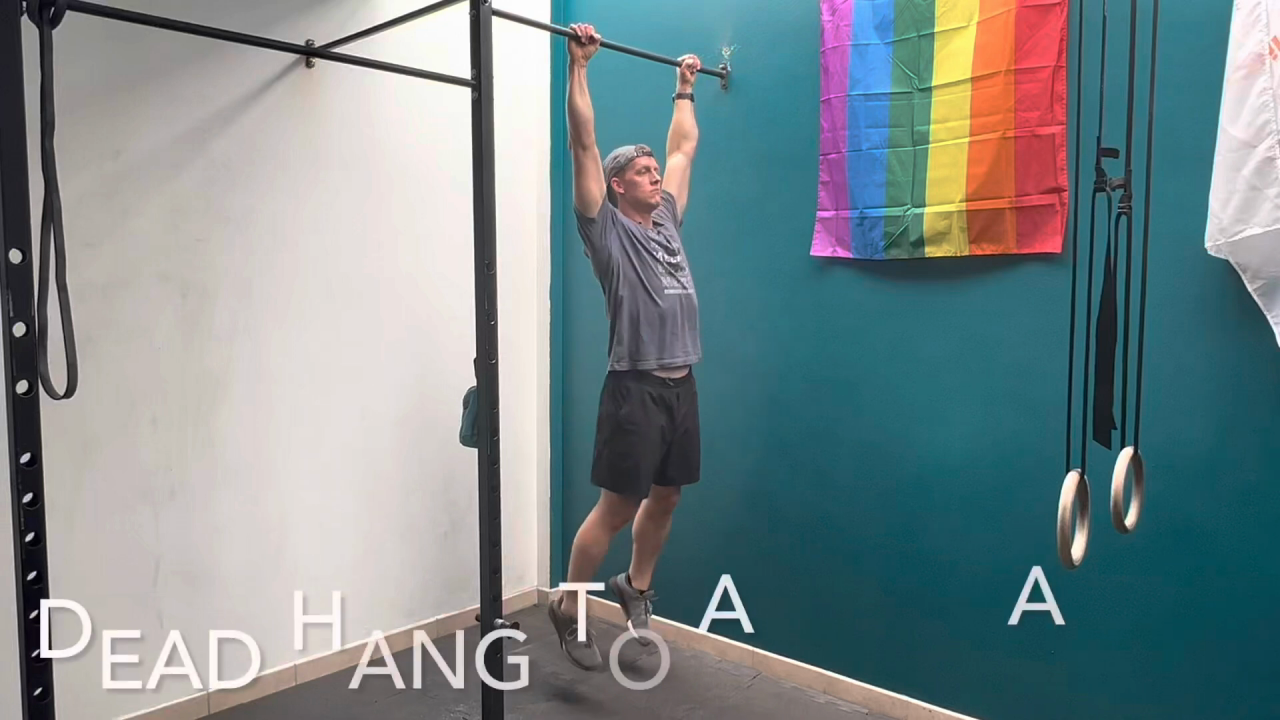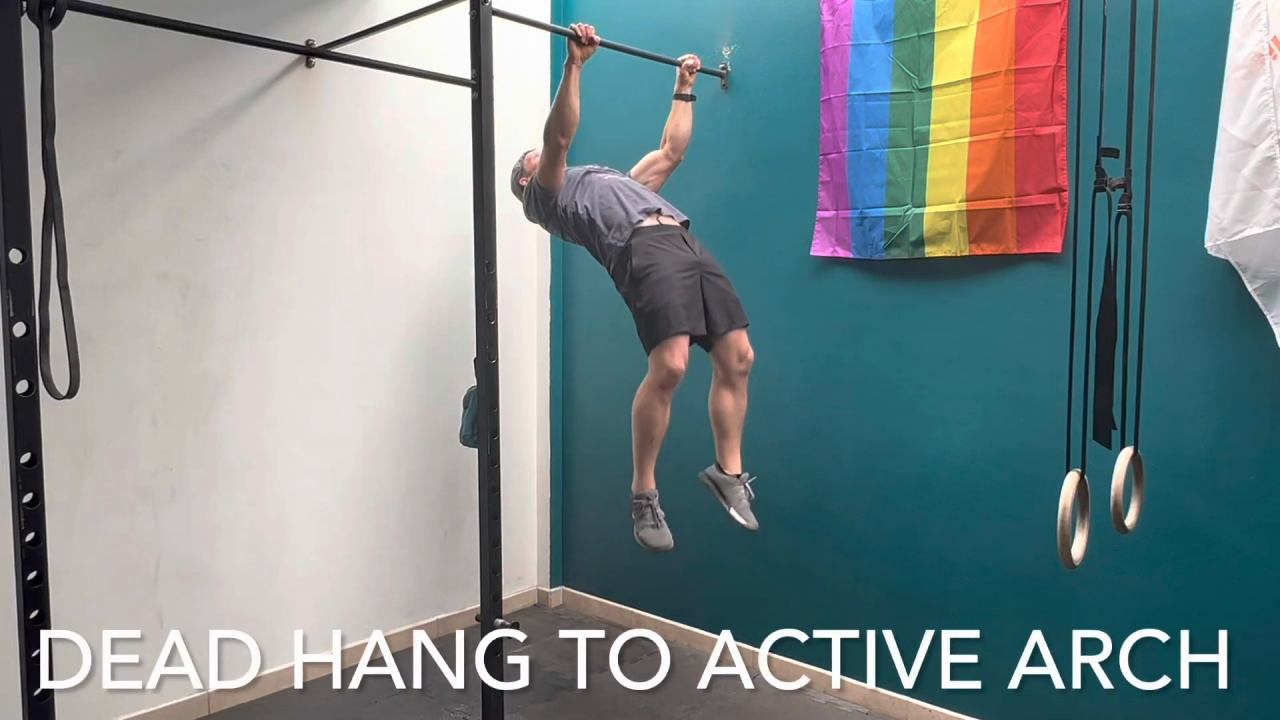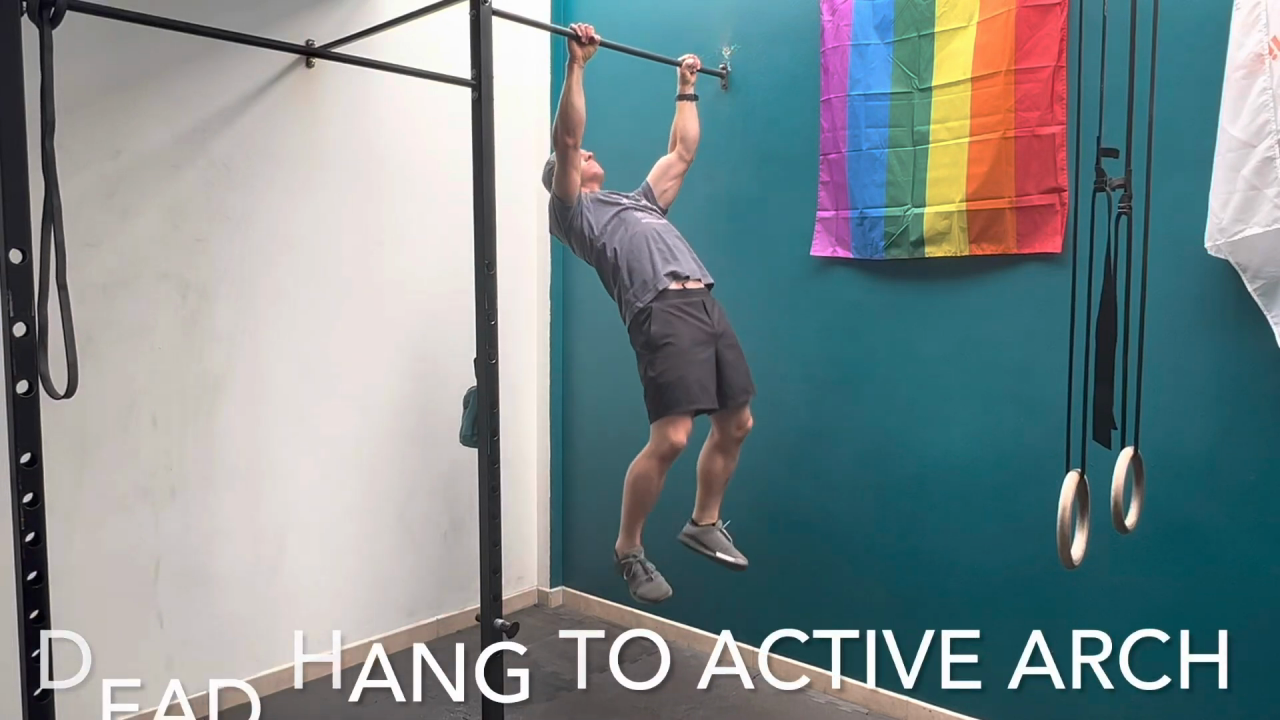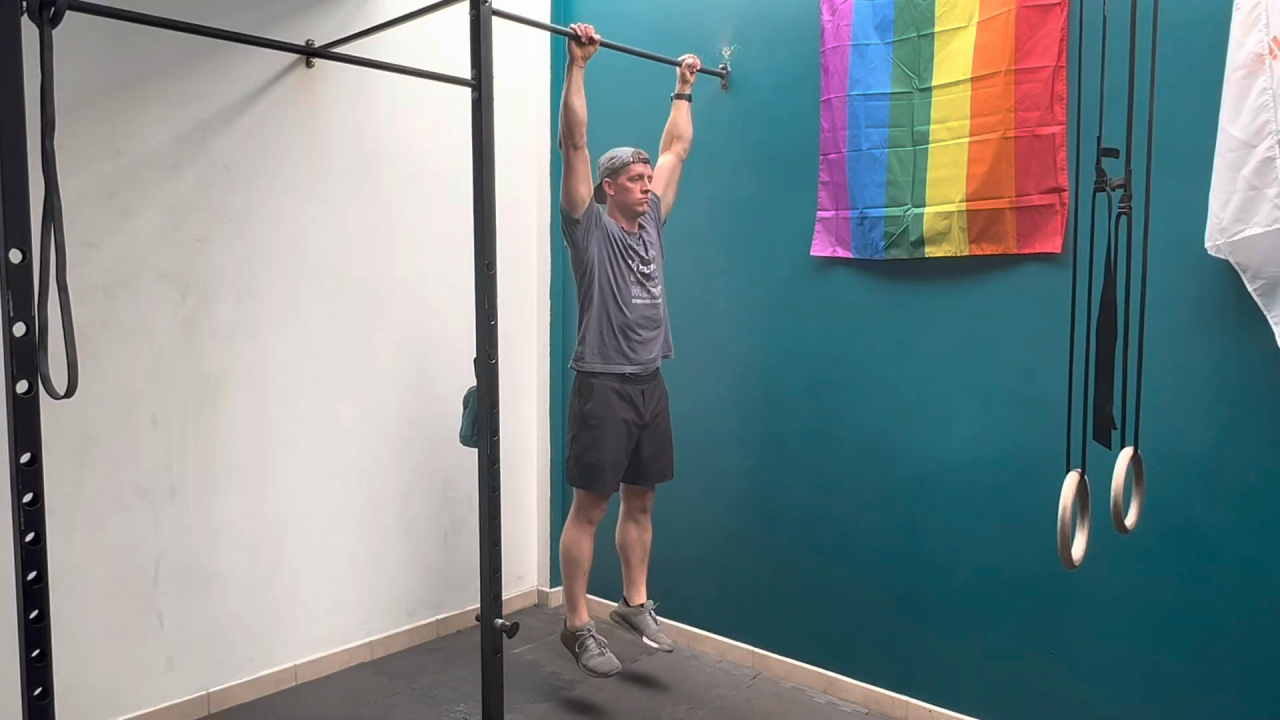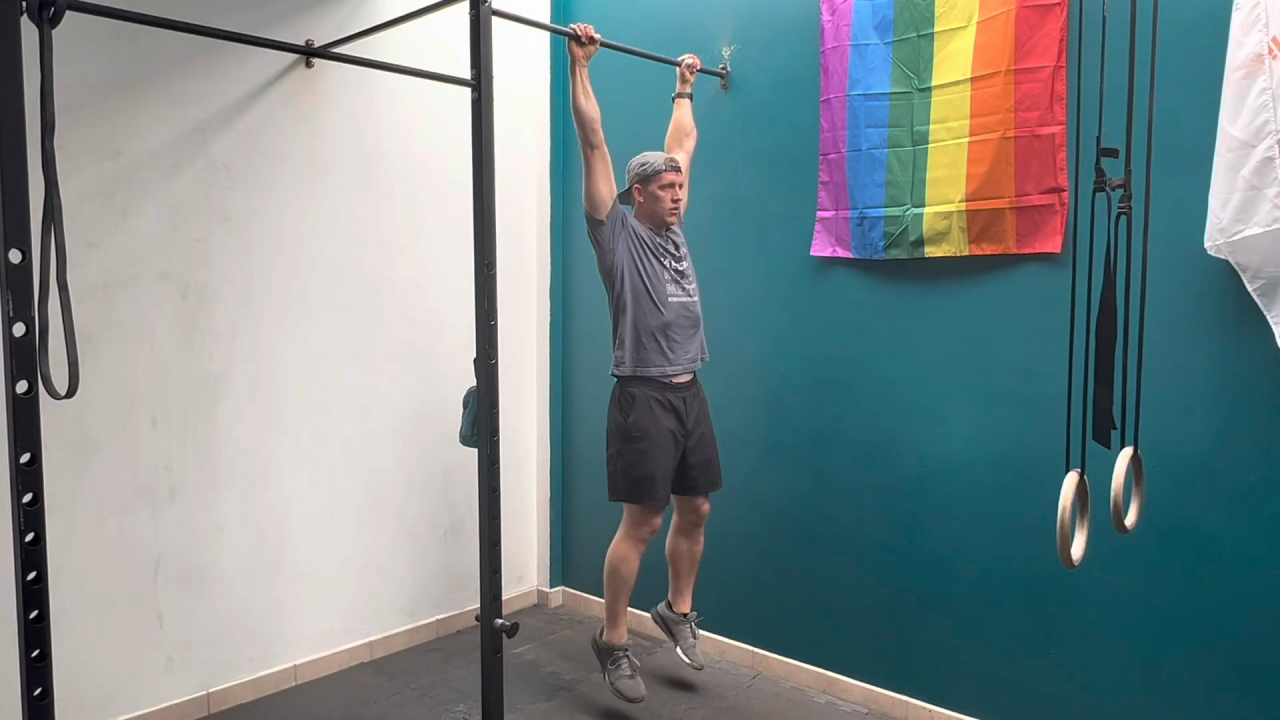
dt=1s
person 1, frame 1
left shoulder: (666, 219)
right shoulder: (604, 226)
left elbow: (684, 146)
right elbow: (583, 147)
left wrist: (683, 87)
right wrist: (579, 63)
left hip: (681, 385)
right hip: (636, 389)
left knee: (665, 499)
right knee: (617, 508)
left ankle: (635, 586)
right ankle: (569, 609)
person 1, frame 2
left shoulder: (606, 180)
right shoulder: (546, 198)
left elbow: (670, 154)
right elbow: (560, 137)
left wrist: (684, 88)
right wrist: (574, 63)
left hip: (687, 245)
right hip: (644, 250)
left knee: (738, 358)
right knee: (669, 366)
left ankle: (729, 472)
right ankle: (644, 494)
person 1, frame 3
left shoulder: (638, 200)
right shoulder: (572, 210)
left elbow: (681, 153)
right elbow: (565, 138)
left wrist: (686, 88)
right wrist: (576, 64)
left hip: (706, 306)
right hip: (661, 313)
left knee: (735, 425)
right knee: (670, 439)
left ankle: (704, 524)
right ankle: (628, 551)
person 1, frame 4
left shoulder: (651, 223)
right shoulder: (588, 226)
left elbow: (676, 148)
right elbow: (573, 145)
left wrist: (683, 87)
right wrist: (576, 64)
left hip: (650, 385)
right hip: (602, 386)
left knee: (640, 503)
right knee: (589, 509)
left ankle: (636, 604)
right ankle: (577, 626)
person 1, frame 5
left shoulder: (674, 227)
right shoulder: (616, 231)
left elbow: (682, 146)
right elbow: (593, 144)
left wrist: (684, 87)
right wrist: (579, 65)
left hip: (690, 394)
right hip: (643, 397)
left knee: (695, 511)
right knee: (642, 523)
left ankle: (678, 612)
right ankle: (612, 641)
